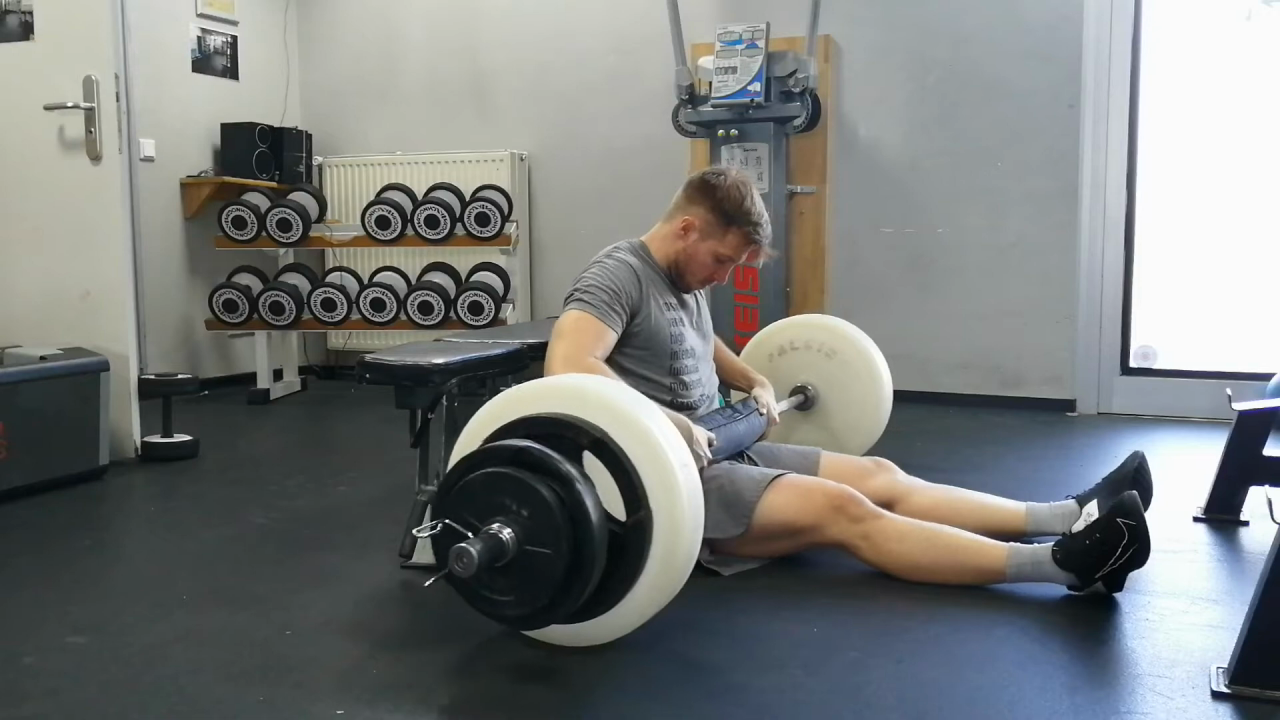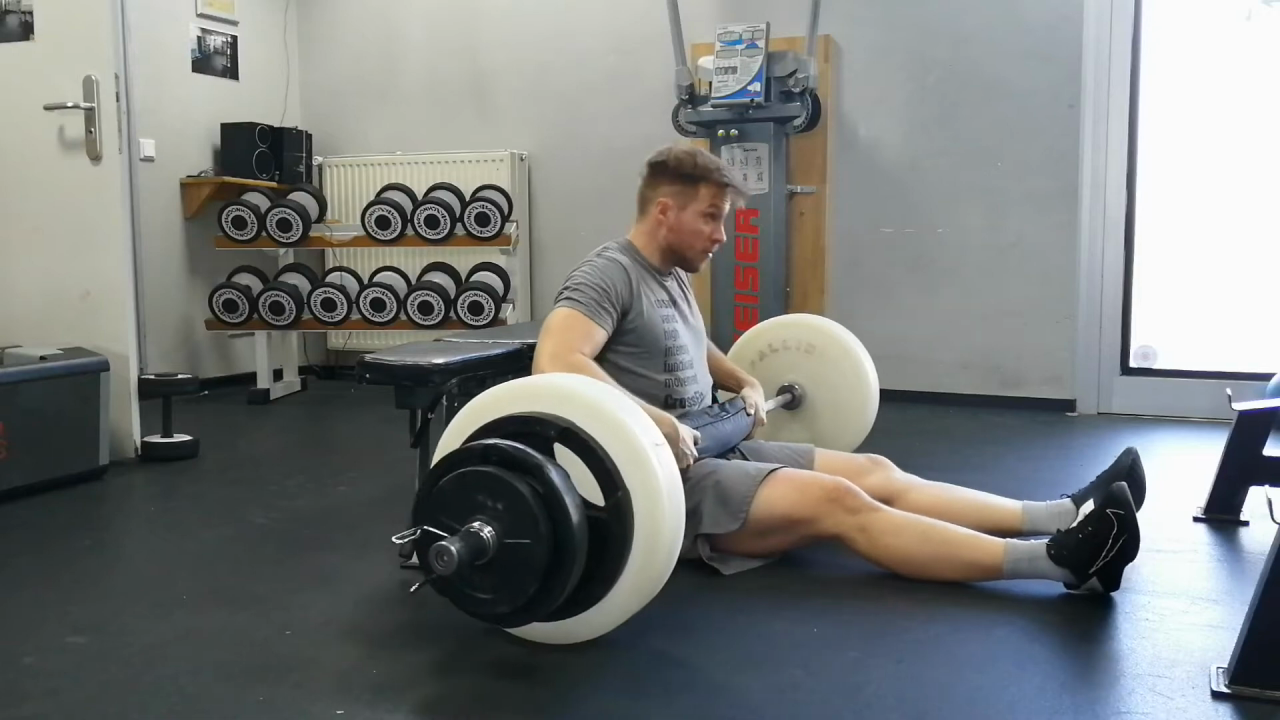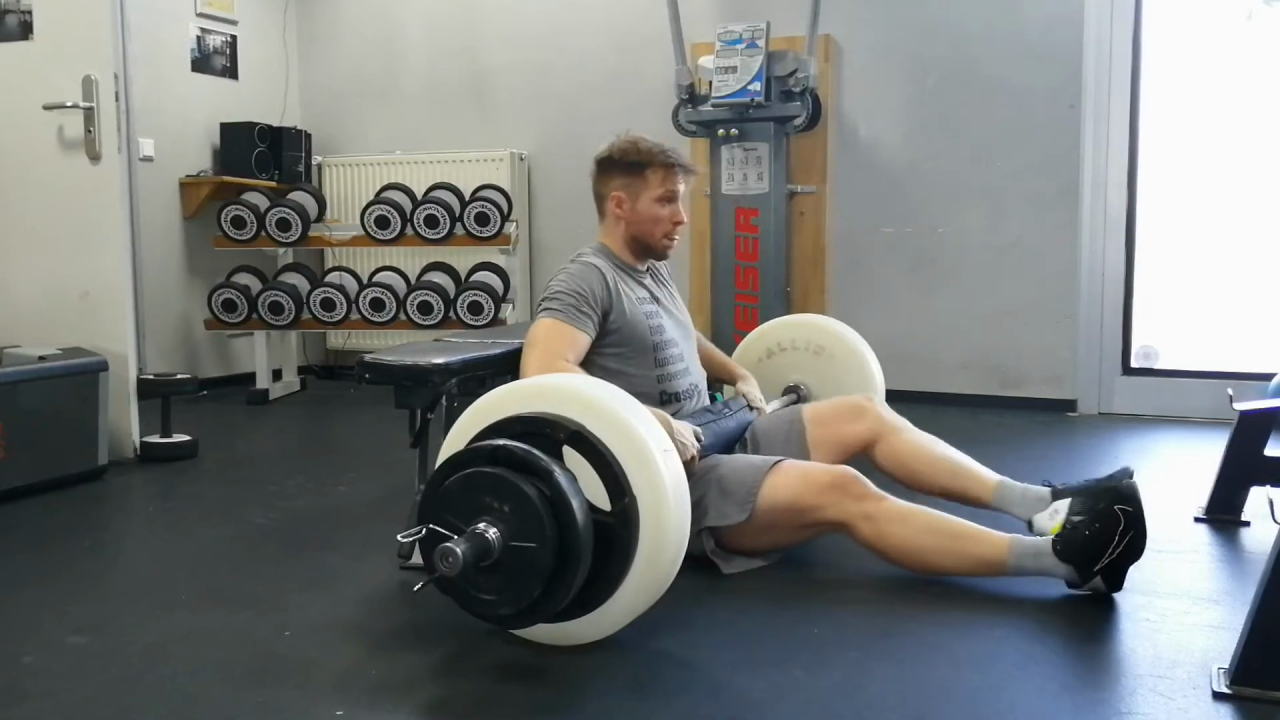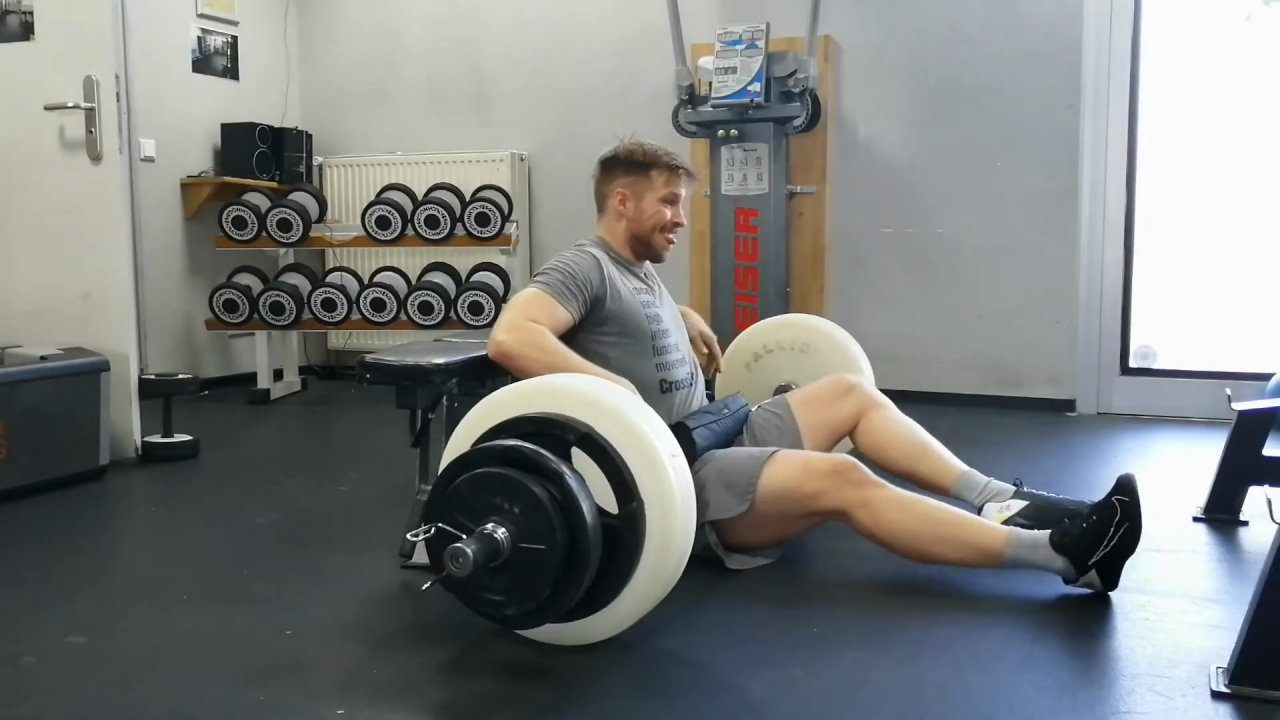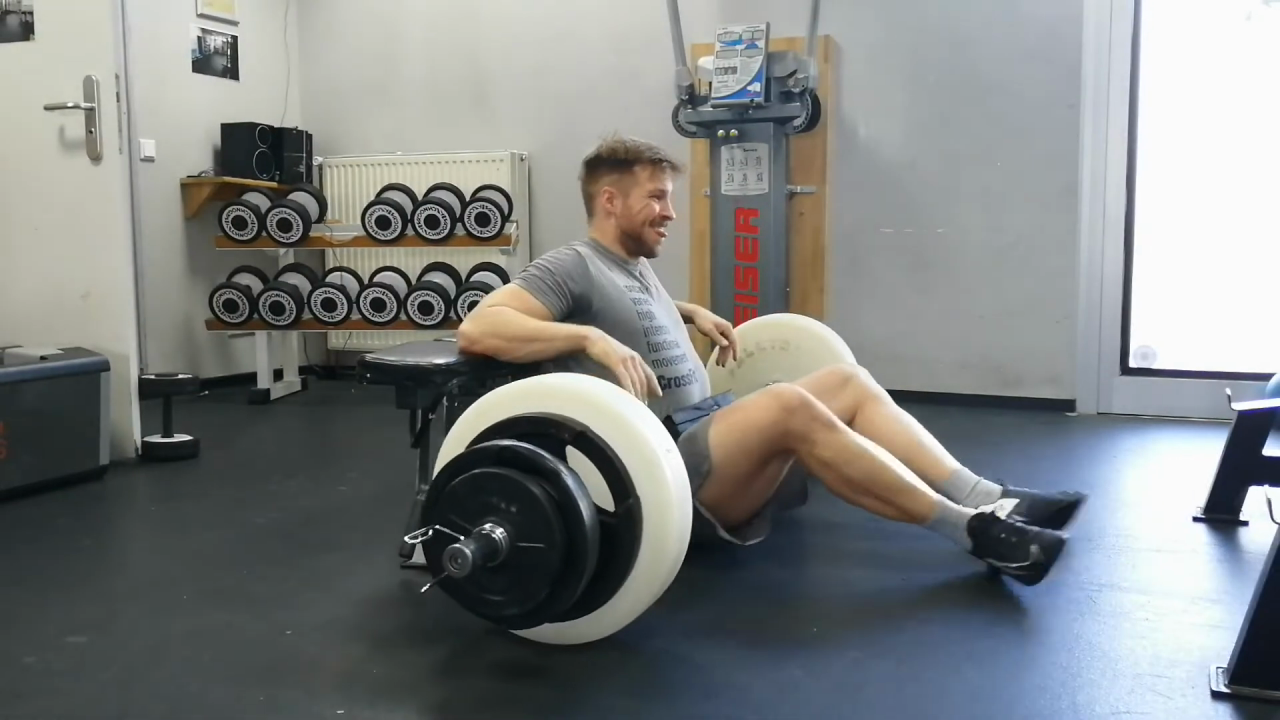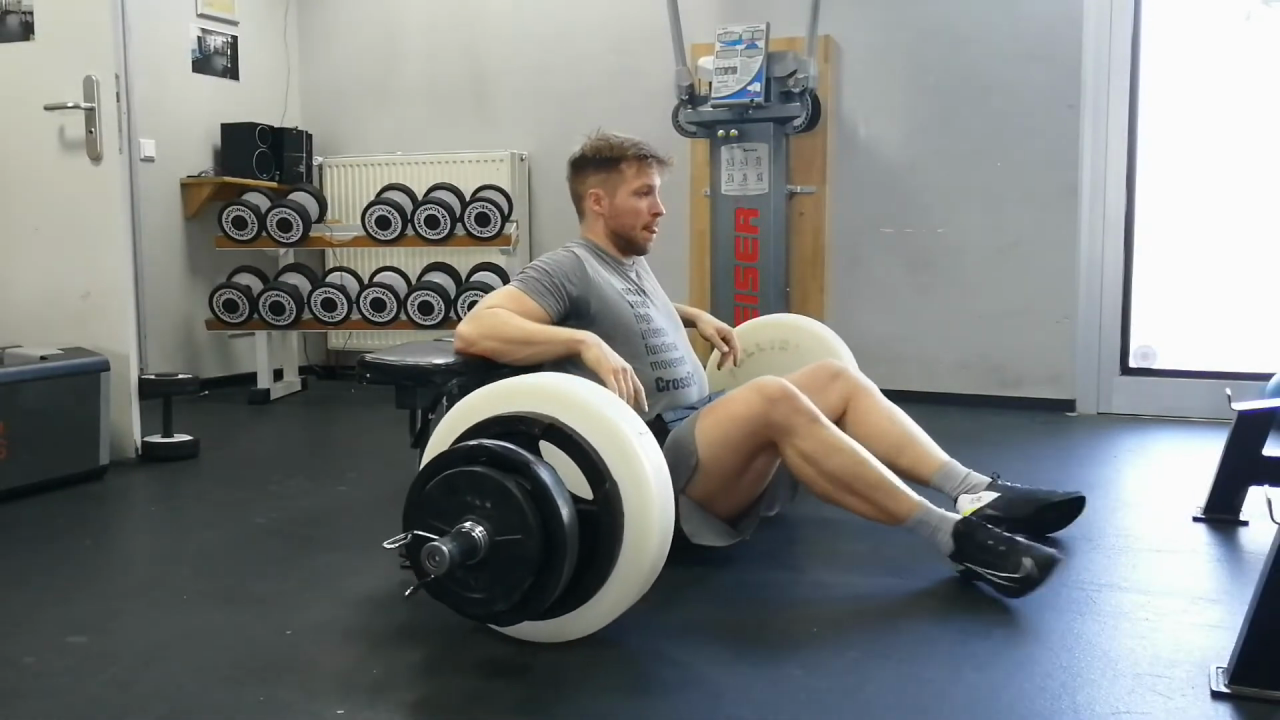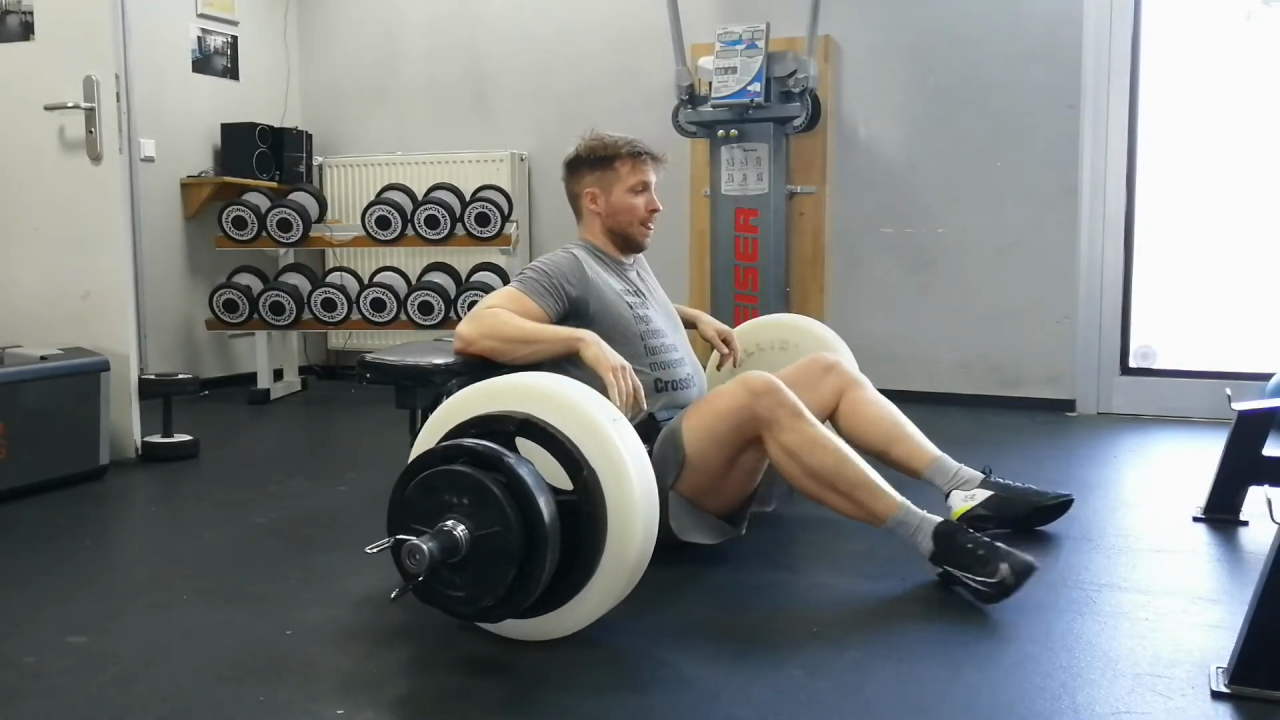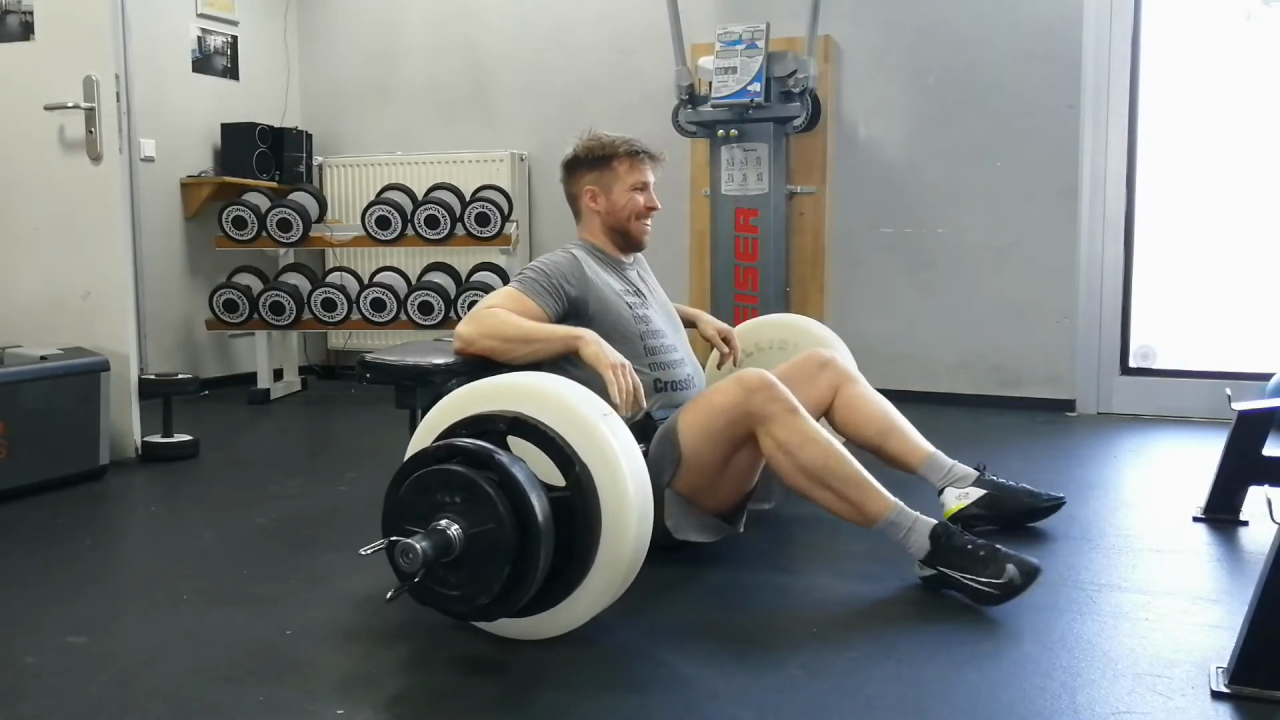
dt=0.5s
person 1, frame 1
left shoulder: (680, 277)
right shoulder: (616, 277)
right elbow: (566, 368)
left wrist: (754, 382)
right wrist: (668, 424)
left hip: (717, 454)
left knee: (879, 476)
right knee: (841, 511)
left ankle: (1068, 517)
right ankle: (1065, 564)
person 1, frame 2
left shoulder: (669, 275)
right shoulder: (607, 275)
right elbow: (554, 365)
left wrist: (743, 380)
right wrist: (656, 424)
left hip: (712, 453)
left knee: (876, 474)
right knee: (838, 503)
left ankle: (1064, 514)
right ankle: (1059, 560)
person 1, frame 3
left shoulder: (650, 270)
right shoulder: (585, 282)
right elbow: (541, 374)
left wrist: (735, 375)
right wrist: (649, 423)
left hip: (721, 446)
left knee: (865, 414)
right knee: (841, 492)
left ankle: (1046, 507)
right ankle: (1066, 560)
person 1, frame 4
left shoulder: (635, 266)
right shoulder: (582, 268)
right elbow: (508, 339)
left wrist: (685, 317)
right wrist: (612, 390)
left hip: (712, 440)
left knee: (851, 393)
right knee: (841, 480)
left ankle: (1002, 503)
right ankle: (1060, 554)
person 1, frame 5
left shoulder: (634, 264)
right shoulder: (569, 269)
right elbow: (476, 331)
left wrist: (691, 312)
right wrist: (589, 339)
left hip: (712, 440)
left knee: (848, 382)
right knee: (788, 404)
left ankle: (989, 502)
right ankle: (970, 531)
person 1, frame 6
left shoulder: (629, 264)
right shoulder: (567, 269)
right elbow: (473, 330)
left wrist: (692, 316)
right wrist: (585, 342)
left hip: (707, 437)
right hip: (659, 474)
left knee: (836, 377)
right knee: (773, 396)
left ankle: (977, 495)
right ankle: (956, 536)
person 1, frame 7
left shoulder: (629, 260)
right shoulder: (564, 271)
right elbow: (473, 331)
left wrist: (693, 316)
right wrist: (583, 340)
left hip: (707, 449)
right hip: (655, 479)
left knee: (829, 369)
right knee: (758, 391)
left ankle: (968, 493)
right ankle: (937, 538)
person 1, frame 8
left shoulder: (629, 261)
right shoulder: (564, 270)
right elbow: (472, 330)
left wrist: (694, 316)
right wrist: (583, 340)
left hip: (707, 457)
right hip: (653, 480)
left knee: (825, 365)
right knee: (755, 388)
left ankle: (962, 489)
right ankle: (927, 542)
